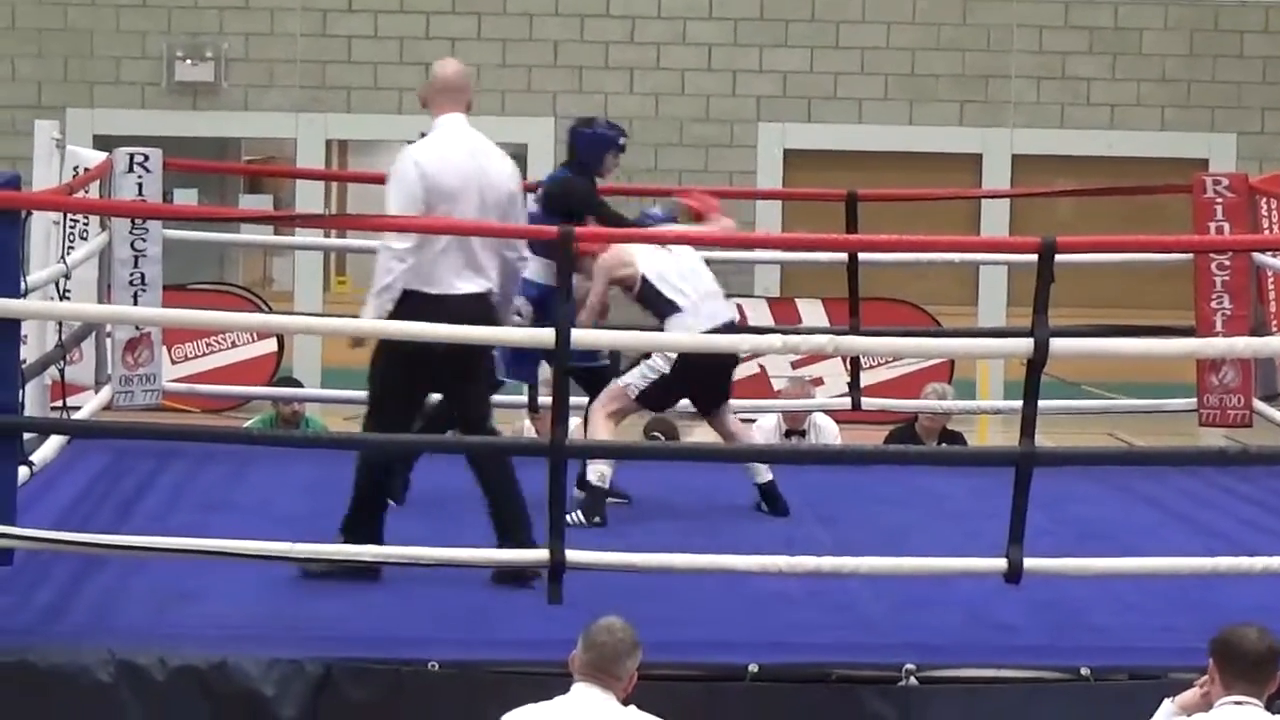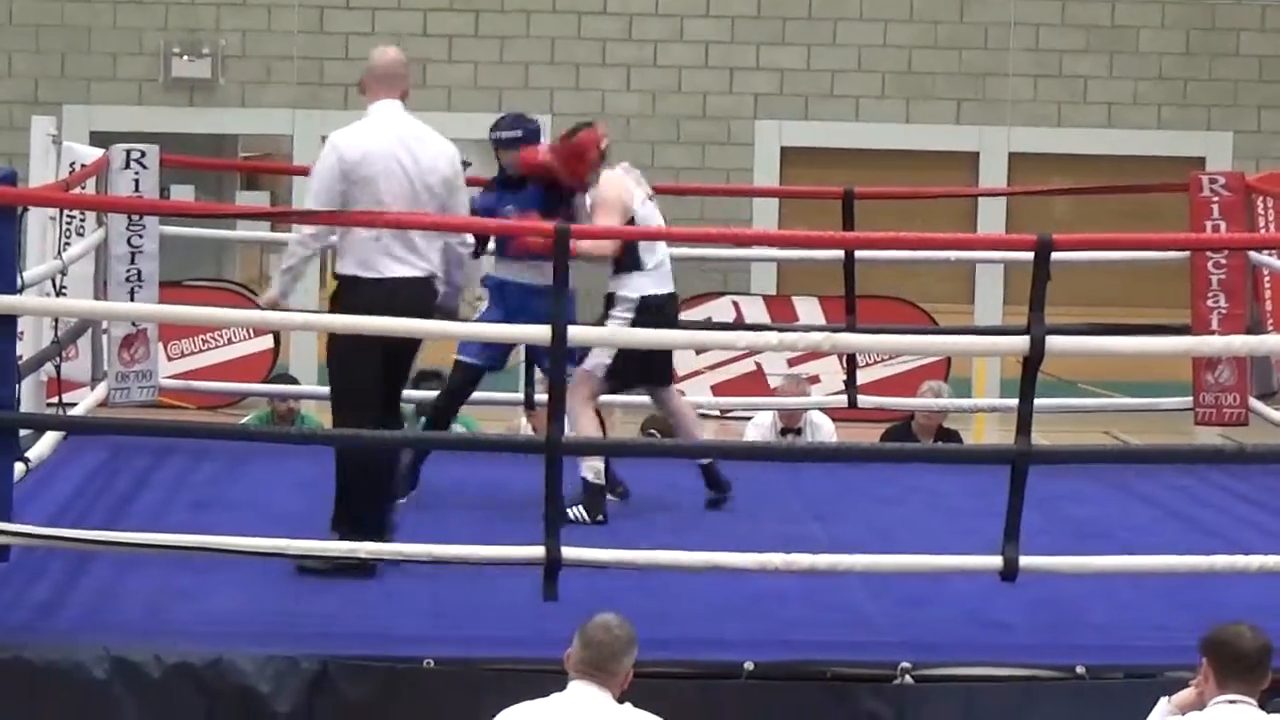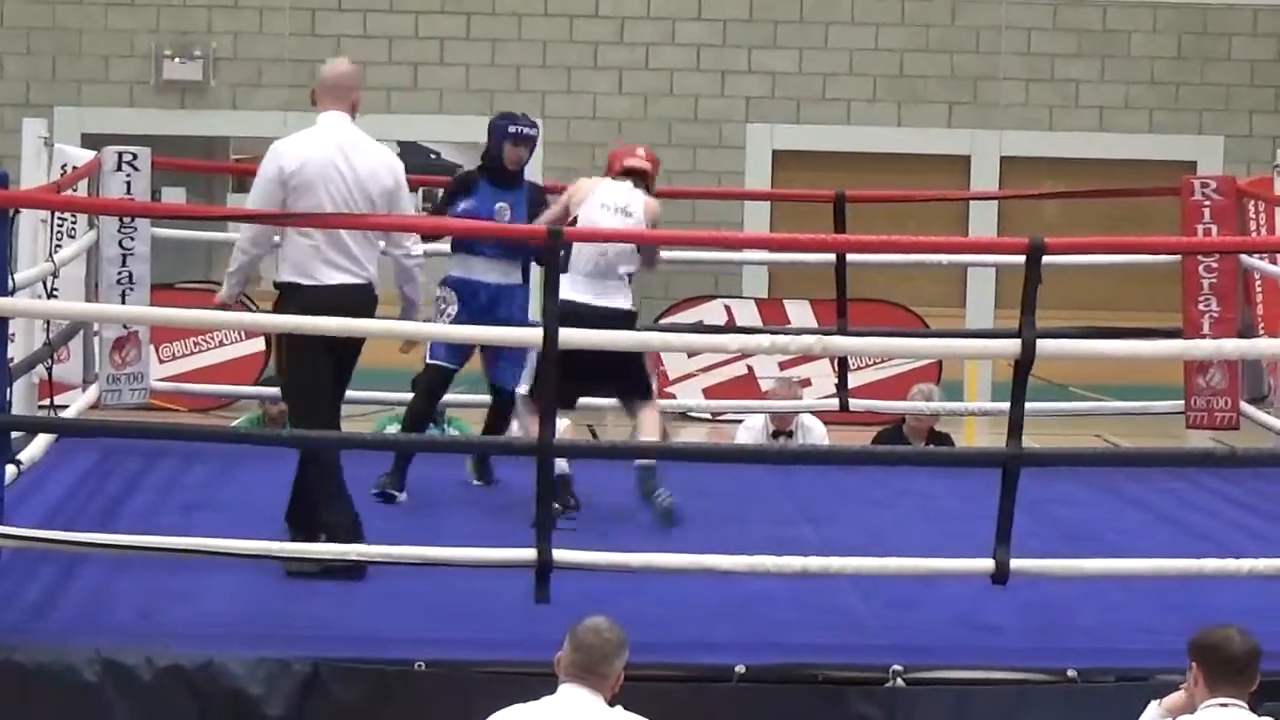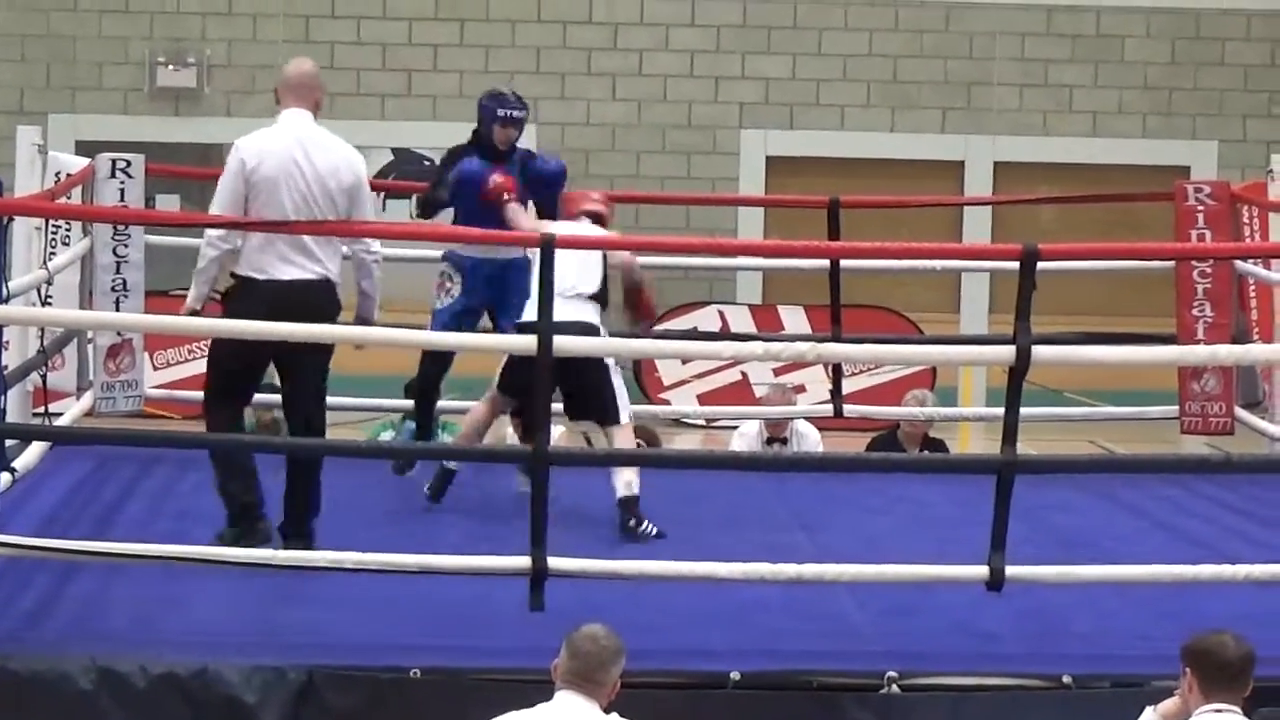
dt=0.3s
person 1, frame 1
left shoulder: (419, 159)
right shoulder: (502, 163)
left elbow: (398, 245)
right elbow: (515, 253)
left wrist: (373, 312)
right wrist: (499, 312)
left hip: (423, 310)
right hip: (477, 312)
left knee: (384, 431)
right knee: (478, 432)
left ankle: (360, 548)
right ankle: (519, 548)
person 1, frame 2
left shoulder: (345, 143)
right shoulder: (441, 148)
left elbow: (314, 229)
right elbow: (459, 239)
left wrist: (280, 289)
right wrist: (452, 299)
left hip: (363, 294)
right hip: (417, 295)
left knee: (356, 418)
right knee: (385, 412)
left ankle: (360, 542)
right ankle: (368, 523)
person 1, frame 3
left shoulder: (287, 151)
right shoulder: (386, 160)
left elbow: (254, 233)
right elbow: (405, 249)
left wrist: (230, 290)
right wrist: (412, 313)
left hip: (304, 299)
right hip: (358, 300)
left knee: (313, 422)
right knee: (324, 416)
left ankle: (342, 541)
right ankle: (306, 524)
person 1, frame 4
left shoulder: (249, 149)
right shoulder: (347, 157)
left elbow: (220, 233)
right elbow: (365, 246)
left wrist: (196, 296)
right wrist: (367, 310)
left hip: (255, 295)
right hip: (316, 298)
left knee: (223, 409)
right knee: (306, 421)
left ankle: (247, 520)
right ankle: (298, 532)
person 2, frame 1
left shoulder: (573, 186)
right shoulder: (570, 188)
right elbow: (617, 225)
left hip: (552, 297)
right hip: (536, 296)
left knee: (603, 384)
left ankle: (592, 476)
person 2, frame 2
left shoulder: (560, 188)
right shoulder: (494, 191)
right elbow: (474, 249)
right wrist: (482, 224)
left hip: (548, 297)
right hip: (502, 293)
right knee: (461, 382)
right ankle: (411, 469)
person 2, frame 3
left shoulder: (534, 195)
right shoulder: (467, 184)
left elbow: (543, 250)
left wrist: (537, 240)
right wrist: (456, 218)
left hip: (509, 297)
right hip: (463, 291)
left knee: (506, 392)
right knee: (433, 381)
left ankle: (481, 459)
right ankle: (397, 473)
person 2, frame 4
left shoulder: (527, 161)
right shoulder: (459, 159)
left elbow: (549, 214)
right elbow: (424, 210)
left wrist: (552, 190)
right wrist: (450, 192)
left hip: (512, 268)
right hip: (466, 266)
right knee: (435, 359)
right ankle: (422, 437)
person 3, frame 1
left shoulder: (611, 259)
right shoulder: (665, 234)
left elbow: (587, 321)
right elbow: (725, 226)
right wrist: (708, 214)
right hip: (724, 331)
left knee: (604, 410)
right knee: (718, 414)
left ankle: (593, 504)
right ankle: (771, 495)
person 3, frame 2
left shoulder: (610, 186)
right shoulder: (620, 177)
left elbow: (606, 249)
left wrist: (556, 242)
left hip: (637, 304)
right hip: (660, 300)
left knee: (579, 394)
right knee: (663, 393)
left ankle: (594, 499)
right ankle: (713, 477)
person 3, frame 3
left shoulder: (583, 188)
right shoulder: (649, 206)
left elbow: (540, 228)
right elbow: (650, 262)
left hip: (569, 309)
right hip: (617, 315)
left knee: (542, 406)
right knee: (644, 405)
left ankle: (559, 488)
right ankle: (648, 479)
person 3, frame 4
left shoulder: (541, 229)
right shoulder: (606, 238)
left elbow: (513, 215)
right elbow: (629, 265)
left wrist: (507, 197)
right wrist: (640, 303)
left hip: (532, 327)
right hip: (581, 331)
left knee: (495, 402)
right knee: (620, 427)
left ankle: (445, 476)
right ankle: (630, 510)
